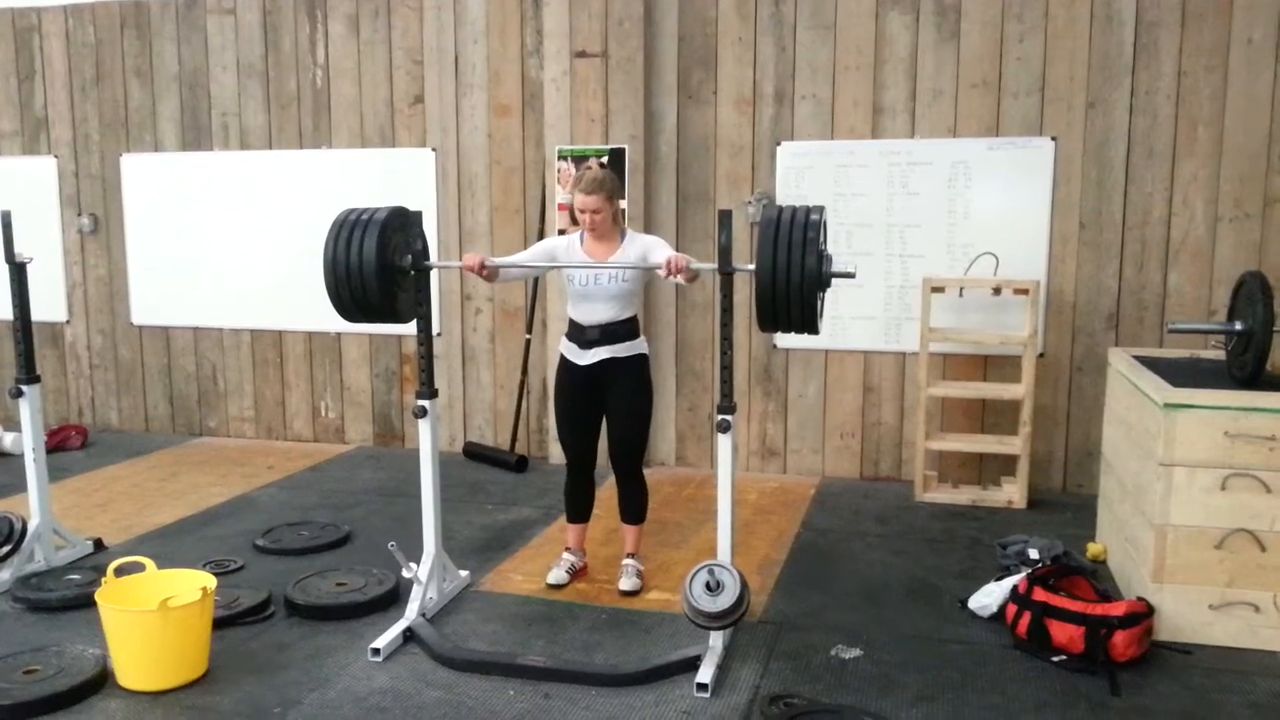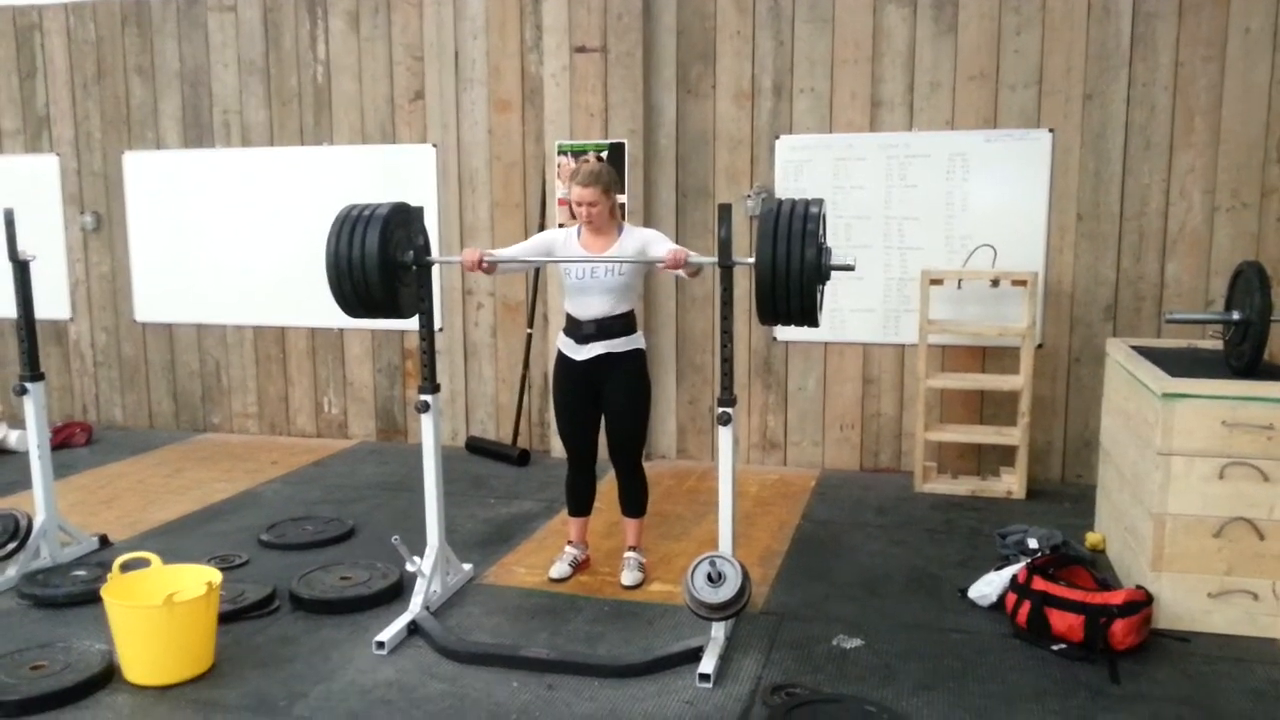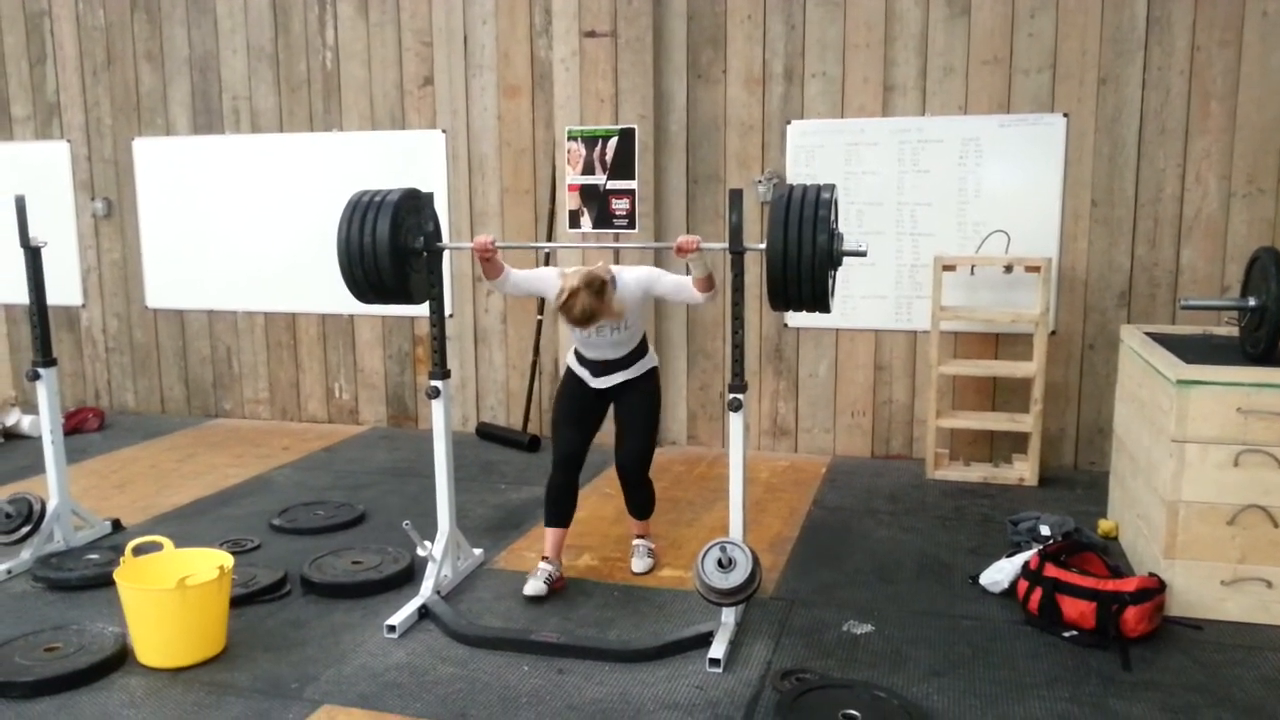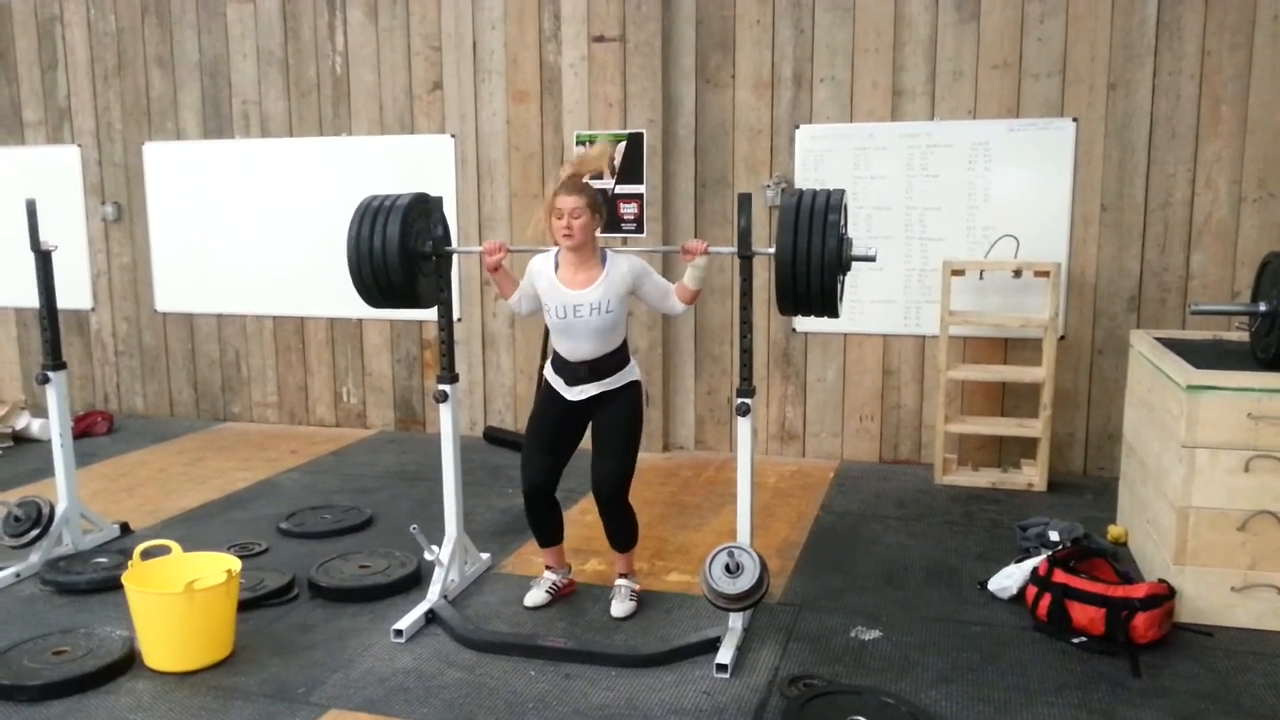
dt=0.7s
person 1, frame 1
left shoulder: (642, 245)
right shoulder: (562, 246)
left elbow: (684, 272)
right elbow: (507, 267)
left wrist: (683, 265)
right wrist: (481, 264)
left hip: (625, 364)
right hip: (575, 362)
left knee: (627, 465)
right knee: (578, 464)
left ankle: (631, 559)
right ankle: (573, 553)
person 1, frame 2
left shoulder: (640, 239)
right shoulder: (558, 240)
left elbow: (684, 262)
right elbow: (505, 258)
left wrist: (684, 260)
right wrist: (480, 258)
left hip: (622, 357)
right hip: (572, 357)
left knee: (626, 458)
right knee: (579, 458)
left ankle: (633, 553)
right ankle: (576, 547)
person 1, frame 3
left shoulder: (636, 281)
right shoulder: (554, 284)
left elbow: (701, 292)
right elbow: (505, 280)
left wrist: (696, 260)
right wrist: (487, 259)
left hip: (634, 377)
right hip: (582, 376)
left knee: (632, 465)
right knee: (564, 462)
left ankle: (642, 539)
right ankle: (550, 563)
person 1, frame 4
left shoulder: (625, 268)
right shoulder: (541, 267)
left elbow: (675, 303)
right elbow: (521, 304)
left wrist: (696, 268)
right wrist: (497, 270)
left hip: (615, 389)
right hip: (560, 387)
left knee: (609, 490)
right knee: (535, 485)
left ankle: (625, 579)
right ankle: (556, 572)
